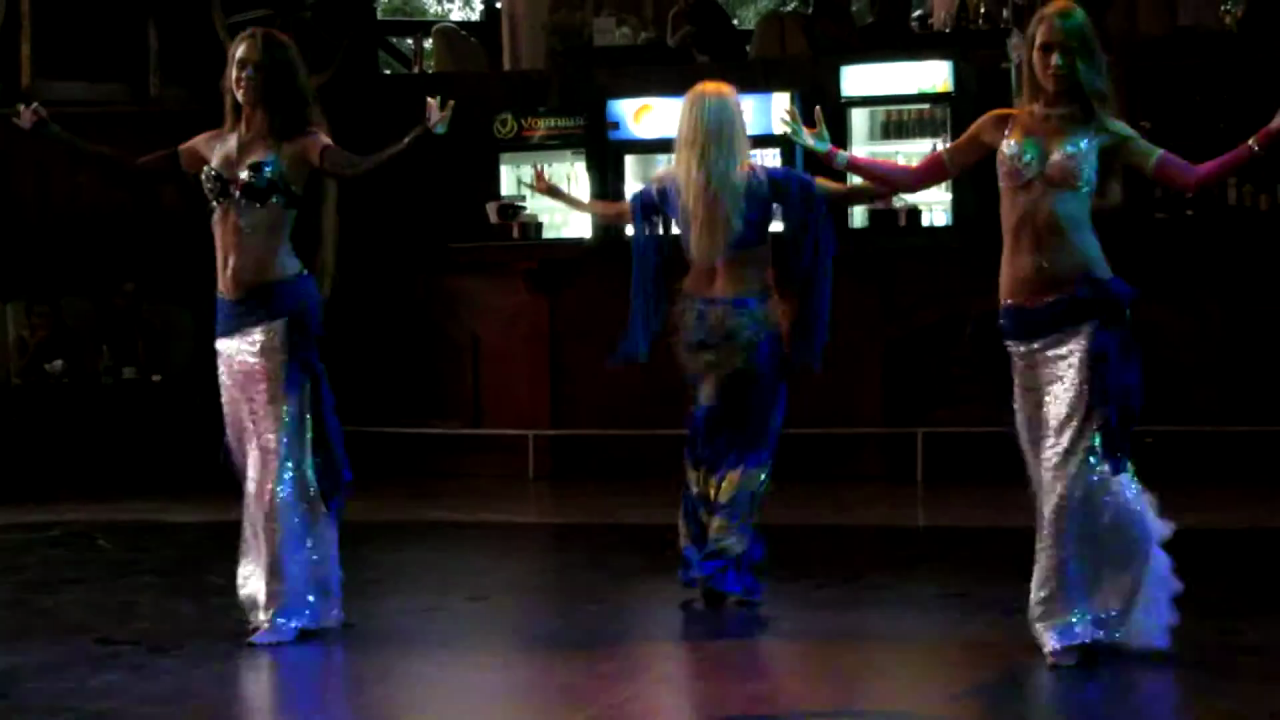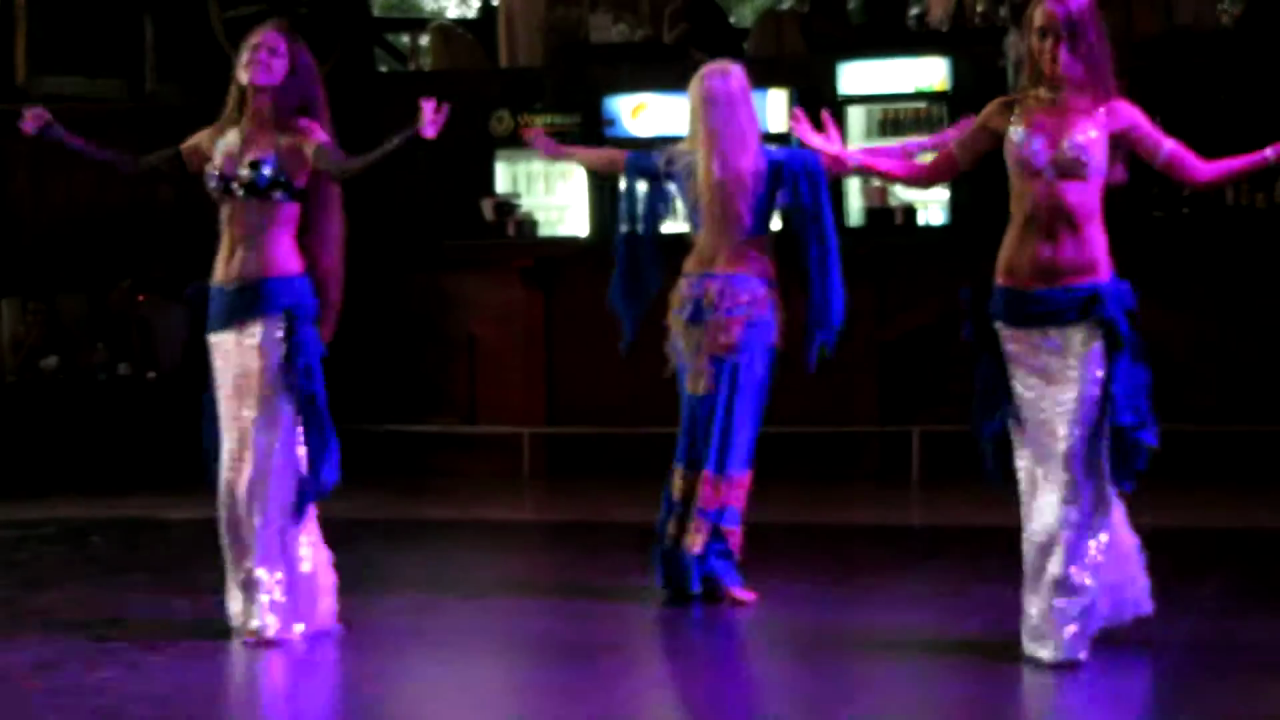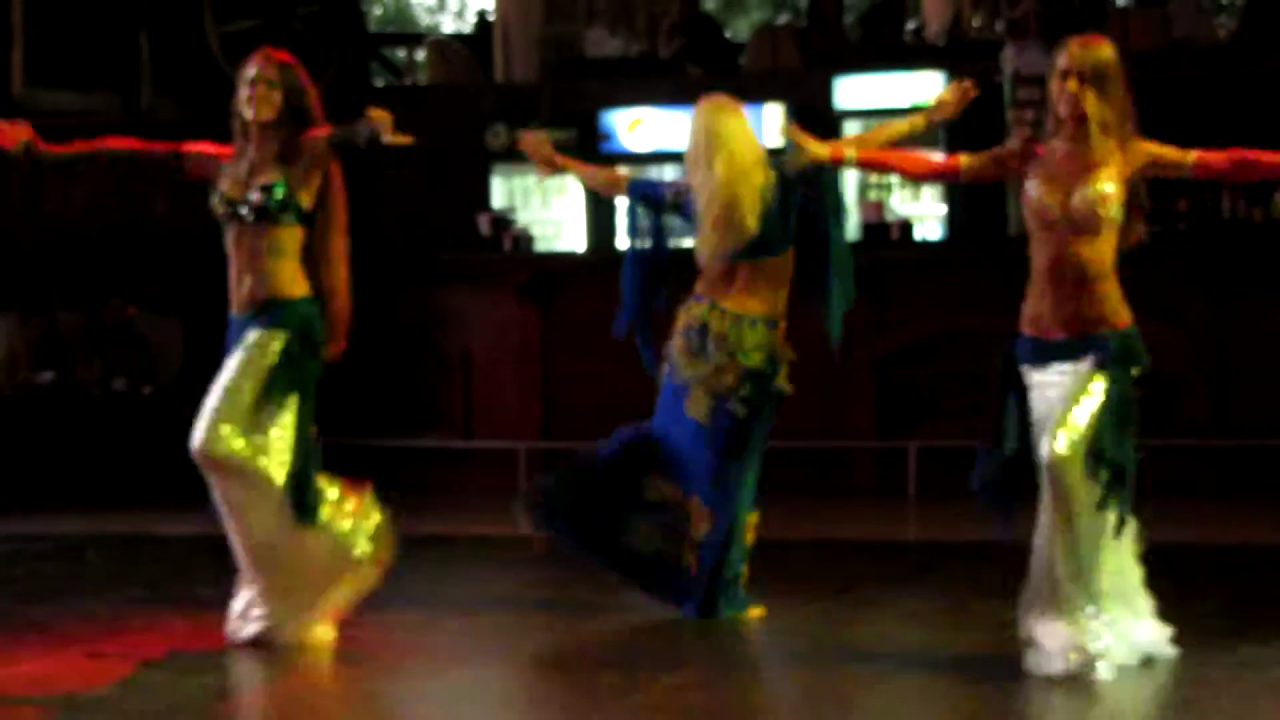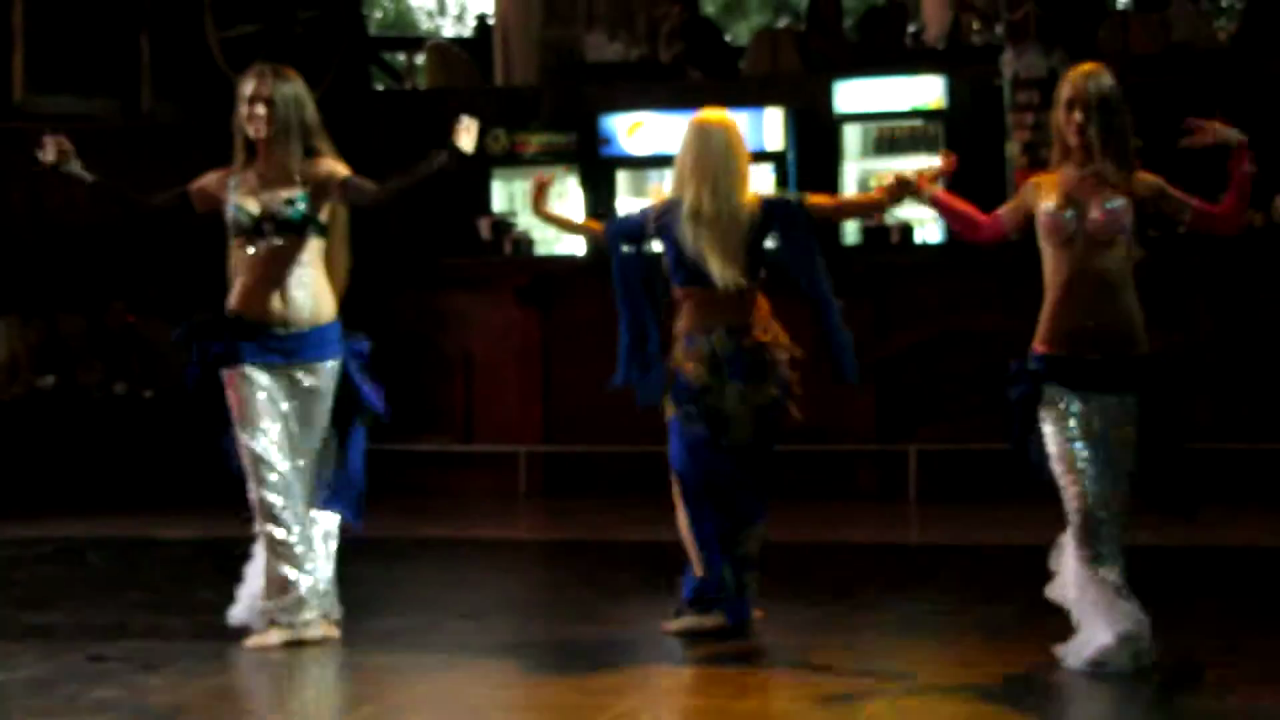
dt=0.5s
person 1, frame 1
left shoulder: (1103, 130)
right shoulder: (1001, 124)
left elbow: (1189, 177)
right elbow: (918, 175)
right wrist: (837, 156)
left hip: (1086, 309)
right hip: (1023, 317)
left knee: (1073, 458)
right knee: (1050, 462)
left ankle: (1067, 617)
right ankle: (1096, 602)
person 1, frame 2
left shoulder: (1113, 113)
right shoulder: (1006, 112)
left elbow: (1197, 172)
right elbow: (928, 173)
right wrist: (845, 158)
left hip: (1087, 302)
right hip: (1017, 304)
left knee: (1073, 455)
right knee: (1036, 457)
left ankle: (1065, 616)
right ankle: (1051, 611)
person 1, frame 3
left shoulder: (1130, 159)
right shoulder: (1027, 160)
left elbow: (1224, 163)
right elbow: (938, 166)
right wrist: (845, 154)
left hip: (1104, 346)
right hip: (1039, 349)
left knee: (1069, 459)
right knee: (1068, 484)
left ankle: (1089, 626)
right ankle: (1116, 623)
person 1, frame 4
left shoulder: (1137, 186)
right shoulder: (1039, 189)
left elbow: (1228, 223)
right elbow: (987, 231)
left wrist: (1239, 150)
right wrist: (931, 193)
left hip: (1128, 367)
right hip: (1060, 369)
left knee: (1114, 505)
right knee: (1086, 503)
left ankle: (1107, 618)
right ankle: (1110, 631)
person 2, frame 1
left shoulder: (300, 143)
right shoulder: (213, 144)
left elbow: (359, 167)
right elbow: (130, 167)
left wrist: (423, 136)
right wrist: (50, 133)
left hip: (280, 306)
right hip: (232, 311)
left knee: (277, 450)
right knee: (254, 451)
left ankle: (290, 603)
right ankle: (278, 592)
person 2, frame 2
left shoulder: (300, 134)
right shoulder: (216, 139)
left elbow: (346, 169)
right elbow: (135, 167)
left wrist: (414, 136)
right wrist: (55, 135)
left hip: (277, 304)
right hip: (226, 306)
left knee: (266, 452)
right knee: (239, 455)
left ankle: (283, 603)
right ankle: (258, 596)
person 2, frame 3
left shoulder: (307, 153)
right shoulder: (222, 161)
left elbow: (341, 134)
right elbow: (133, 148)
left wrist: (372, 128)
left hip: (284, 321)
right hip: (248, 324)
left knee: (215, 445)
right knee: (259, 462)
right ankle: (292, 604)
person 2, frame 4
left shoulder: (322, 174)
right shoulder: (226, 182)
left elbow: (381, 195)
right elbow: (145, 208)
left wrist: (450, 156)
right wrist: (77, 171)
left hip: (316, 342)
right hip: (249, 343)
left knee: (314, 477)
right knee: (270, 477)
left ankle: (306, 602)
right ankle: (294, 607)
person 3, frame 1
left shoulder: (671, 183)
right shoulder: (761, 179)
left elbow: (620, 211)
right elbow: (842, 194)
left wrist: (565, 197)
left hip: (696, 316)
right hip: (749, 317)
left knee: (709, 438)
right knee: (751, 441)
left ankle: (706, 562)
right ankle: (722, 568)
person 3, frame 2
left shoulder: (678, 158)
right shoulder: (767, 161)
left elbow: (613, 161)
left wrist: (560, 151)
left hip: (694, 297)
right hip: (745, 301)
left knee: (697, 430)
right knee: (730, 433)
left ankle: (682, 566)
right ankle: (712, 563)
person 3, frame 3
left shoulder: (693, 192)
right shoulder: (780, 180)
left elbow: (617, 184)
right elbow: (861, 147)
left wrist: (558, 164)
right wrist: (931, 116)
left hip: (701, 330)
right hip: (756, 339)
left knee: (674, 440)
right knee: (739, 462)
left ankle: (570, 499)
right ankle: (721, 592)
person 3, frame 4
left shoulder: (667, 215)
right shoulder: (760, 210)
left elbow: (602, 233)
right elbow: (845, 208)
left wrist: (546, 213)
right wrist: (901, 189)
left hip: (700, 356)
right hip: (759, 353)
left knee: (697, 483)
right knee: (743, 480)
left ankle: (716, 603)
right ankle: (734, 600)
